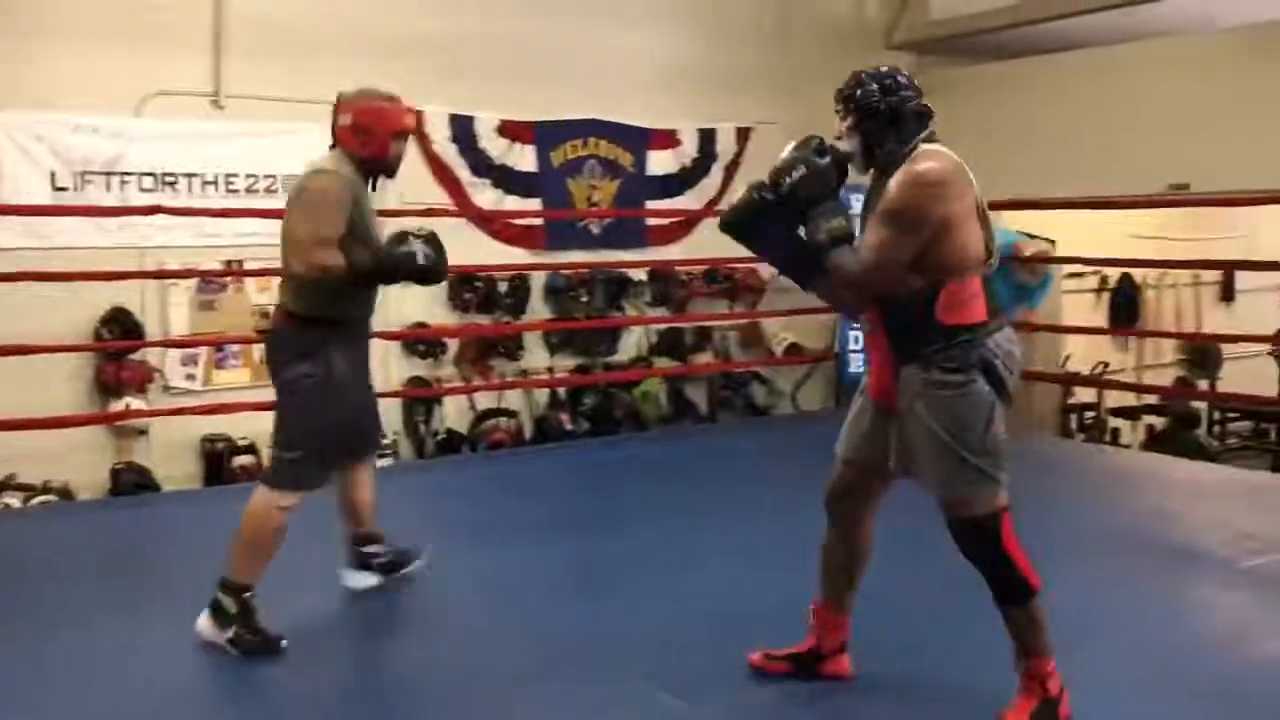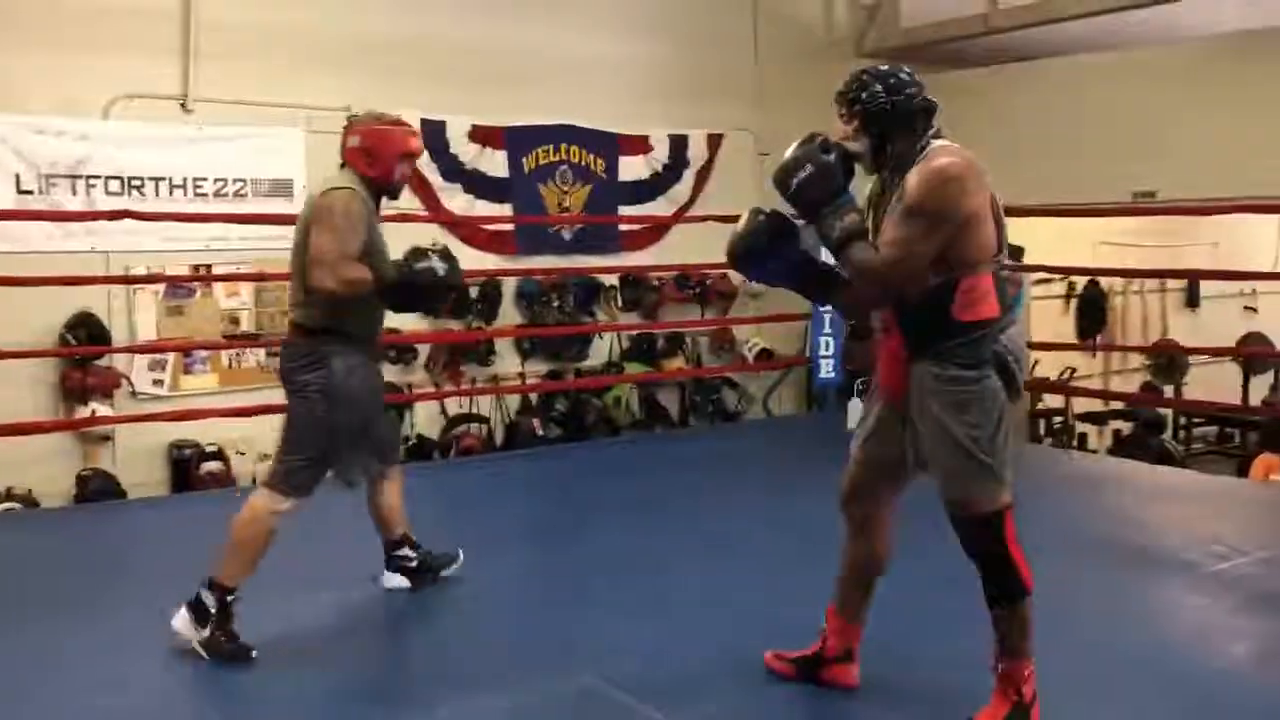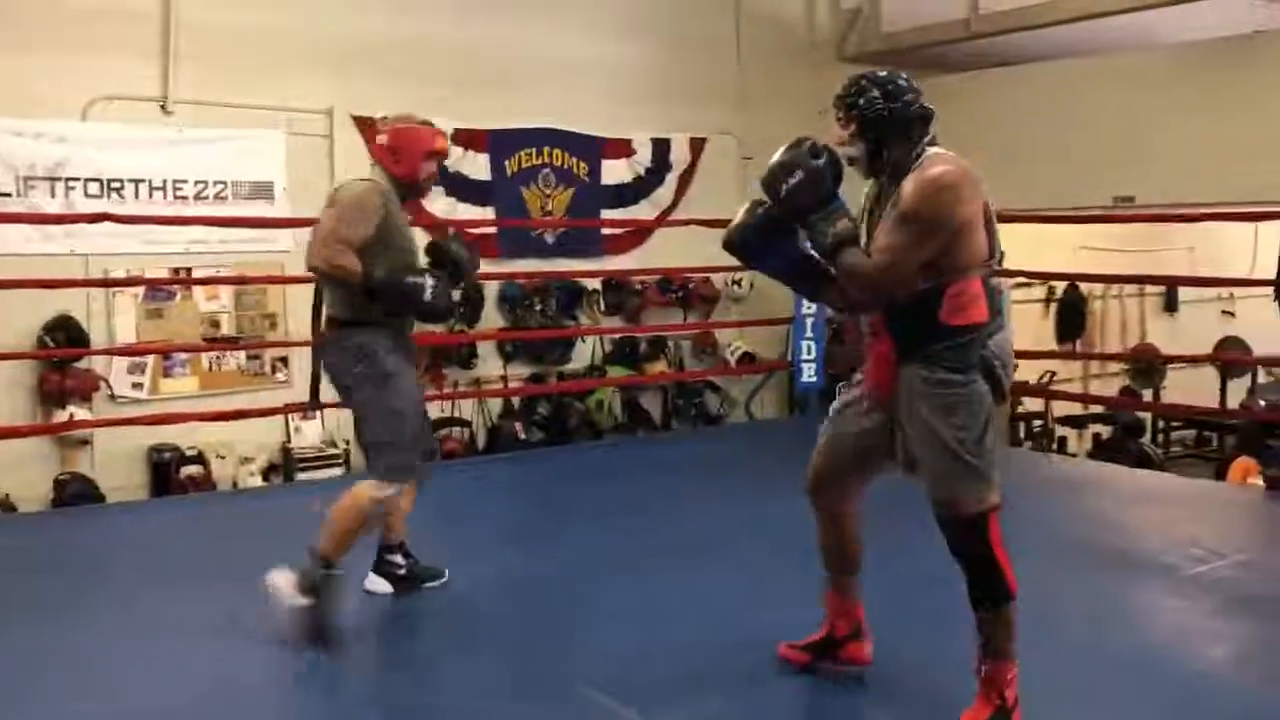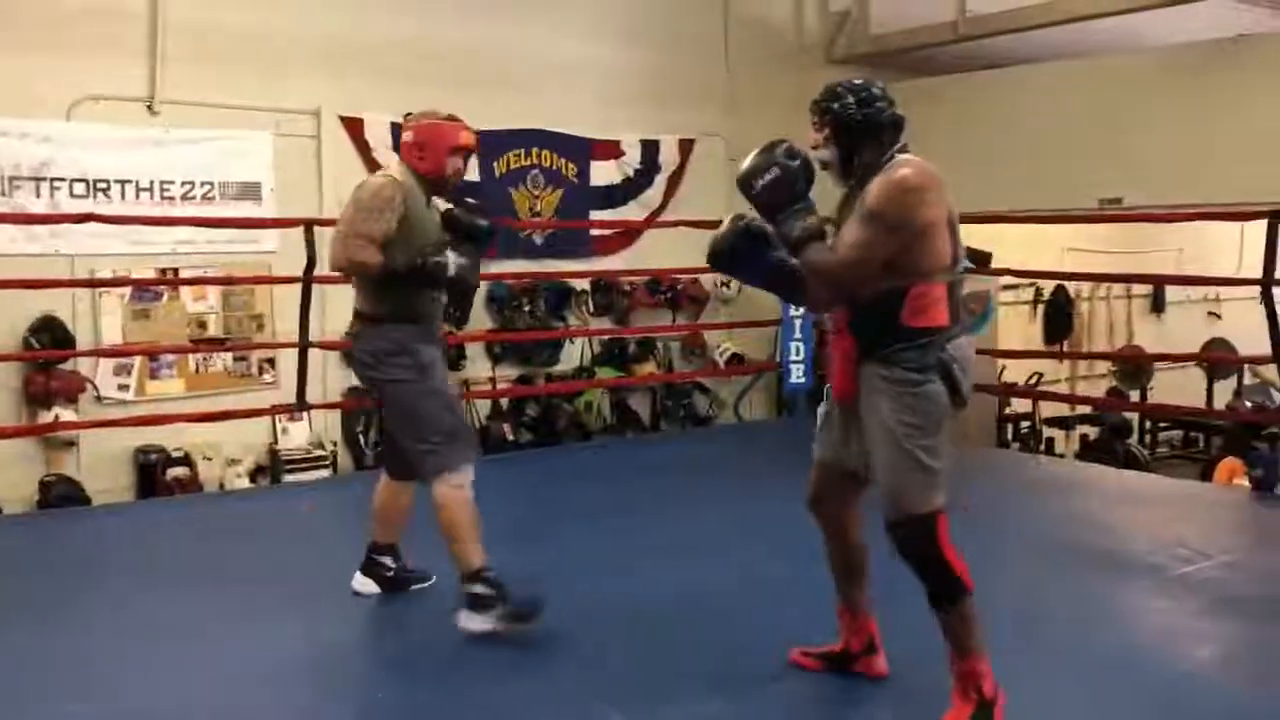
dt=0.2s
person 1, frame 1
left shoulder: (924, 178)
right shoulder: (892, 181)
left elbow: (863, 285)
right elbow: (859, 294)
left wrist: (818, 210)
right wrist: (784, 246)
left hip: (954, 368)
right hip: (901, 367)
left knee: (979, 527)
right knee: (845, 498)
right ankle: (826, 644)
person 1, frame 2
left shoulder: (942, 172)
right shoulder: (896, 181)
left elbow: (884, 283)
right elbow: (870, 293)
left wrist: (828, 209)
right wrist: (792, 265)
left hip: (964, 364)
right hip: (911, 364)
left knee: (983, 525)
right knee: (862, 500)
right ankle: (837, 653)
person 1, frame 3
left shoulder: (938, 179)
right shoulder: (892, 184)
left elbow: (876, 285)
right elbow: (859, 294)
left wrist: (818, 212)
right wrist: (784, 257)
left hip: (951, 368)
right hip: (897, 365)
left knee: (968, 526)
right knee: (828, 482)
right ankle: (845, 633)
person 1, frame 4
left shoulder: (902, 182)
right shoulder: (868, 188)
left elbow: (836, 281)
right elbow: (831, 292)
left wrist: (788, 210)
right wrist: (761, 263)
left hip: (911, 371)
right hip: (867, 368)
left knee: (915, 527)
right knee: (829, 500)
right ankle: (860, 644)
person 2, frame 1
left shoulder: (349, 182)
right shoulder: (330, 182)
right elbow: (308, 261)
left wrist: (396, 259)
right wrist: (388, 263)
left hip: (337, 344)
right hip: (315, 348)
left knee: (358, 449)
right knee: (290, 481)
left ankle: (367, 554)
right ankle: (227, 609)
person 2, frame 2
left shoulder: (359, 202)
right shoulder: (343, 200)
right elbow: (334, 276)
left wrist: (410, 282)
right wrist: (407, 280)
left hip: (349, 353)
right hip: (327, 357)
left knee: (382, 458)
right knee: (291, 484)
left ankle: (404, 557)
right ankle: (205, 609)
person 2, frame 3
left shoulder: (393, 206)
right shoulder: (364, 194)
right elbow: (325, 256)
left wrist: (440, 274)
right wrist: (402, 288)
left hip: (385, 346)
right hip: (363, 347)
left knee: (408, 460)
right knee: (395, 472)
left ankle: (393, 563)
right ankle: (309, 576)
person 2, frame 4
left shoulder: (422, 201)
right shoulder: (385, 189)
left elbow: (415, 274)
right elbow: (346, 253)
left wrist: (466, 247)
right wrist: (427, 268)
left hip: (408, 341)
right hip: (393, 344)
left knee: (405, 460)
right knee: (451, 463)
left ankle: (380, 564)
right ankle: (481, 596)
